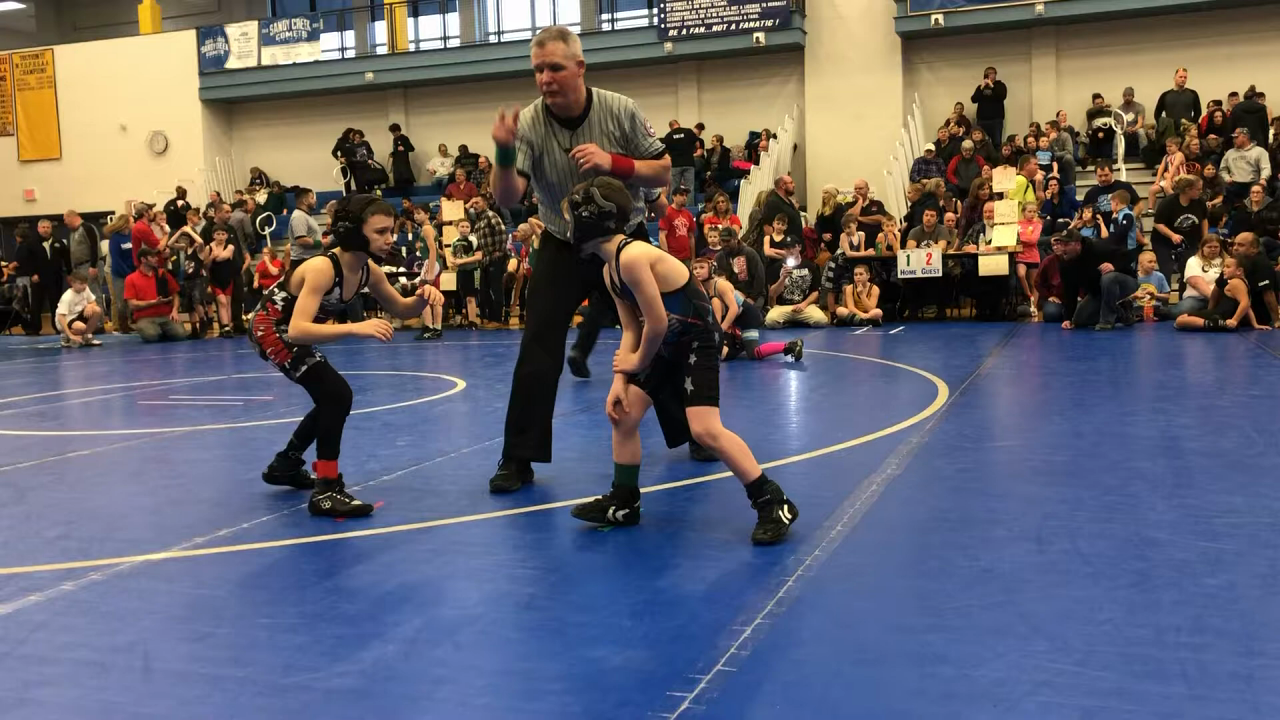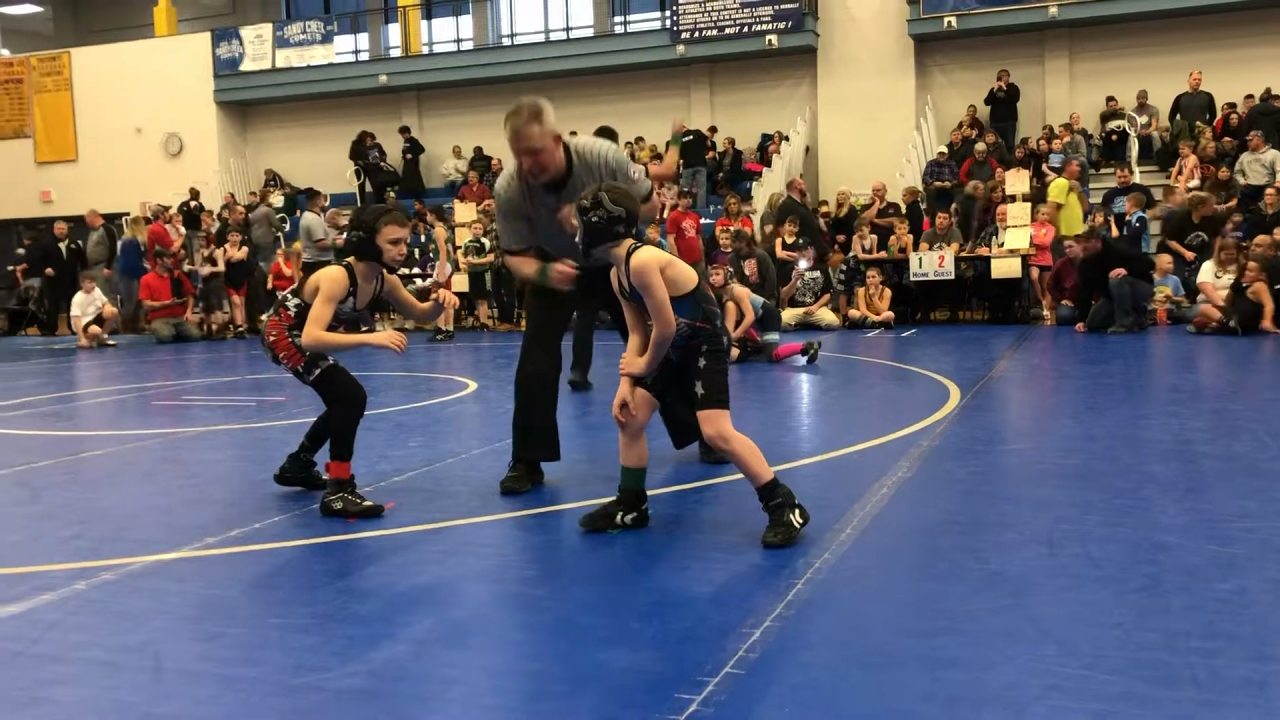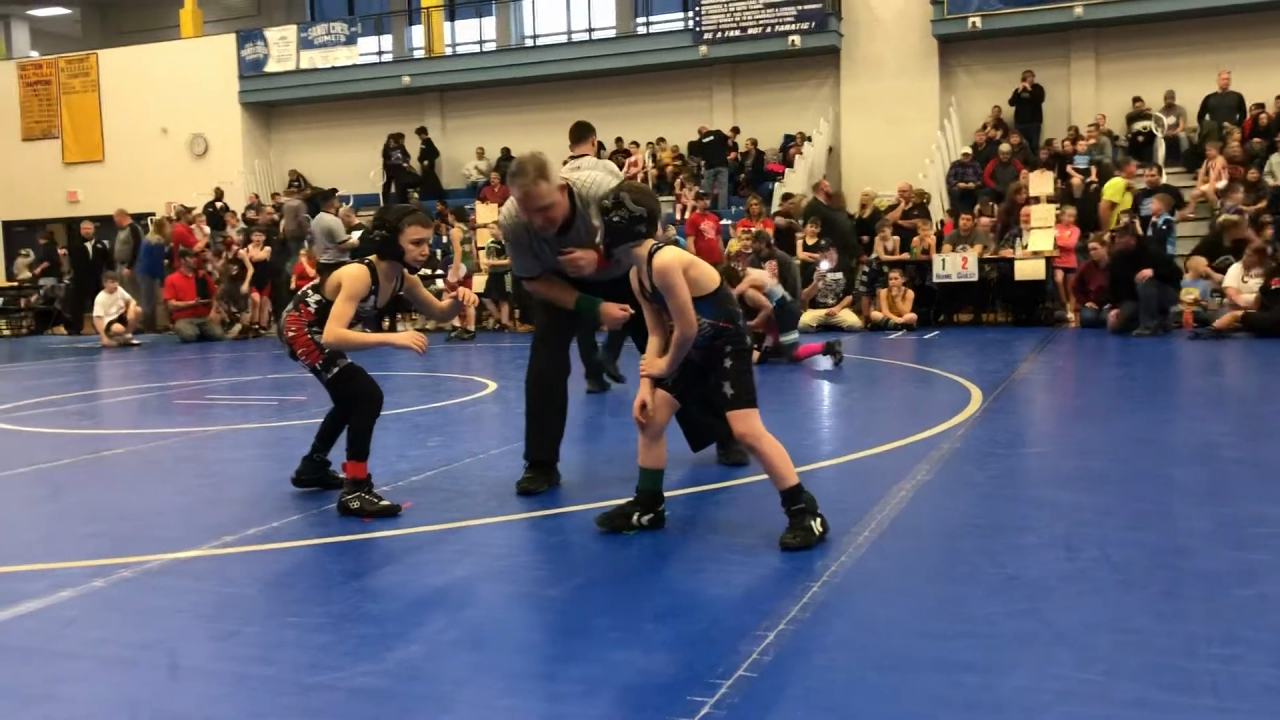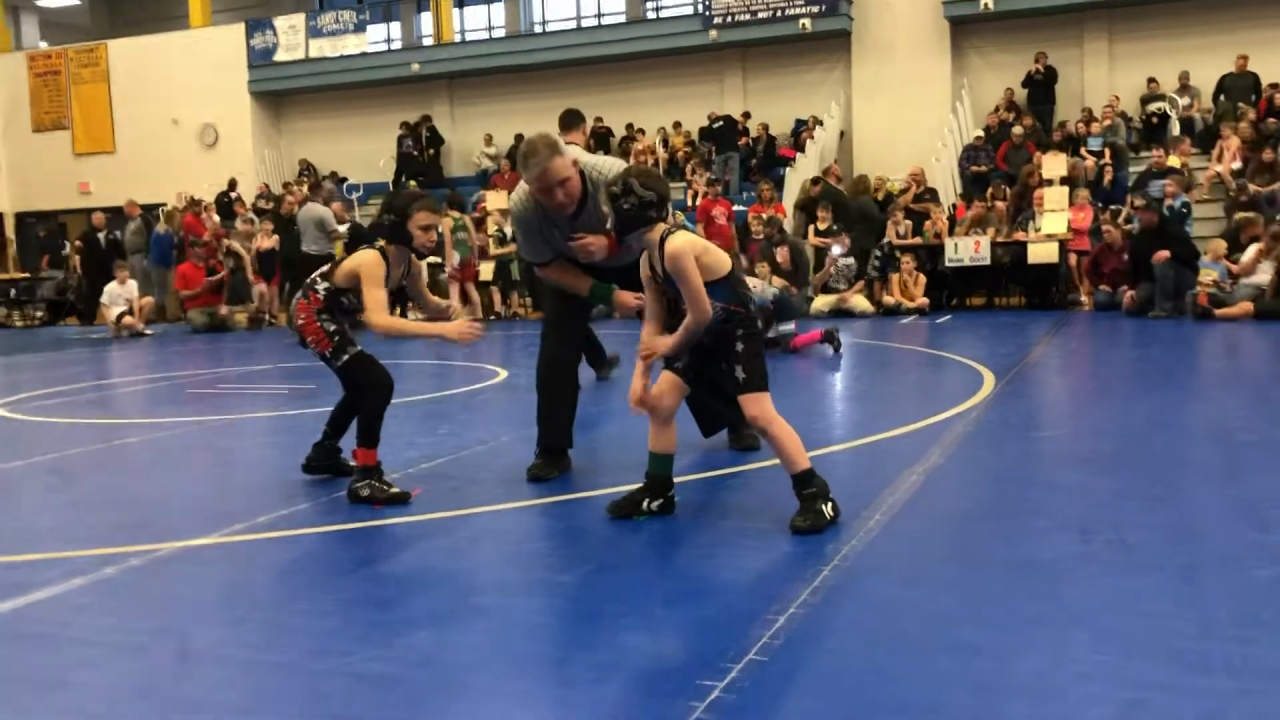
dt=0.4s
person 1, frame 1
left shoulder: (620, 110)
right shoulder: (527, 124)
left elbow: (663, 172)
right elbow: (507, 199)
left wrist: (614, 162)
right wrist: (505, 157)
right hip: (563, 248)
right knee: (539, 348)
right ankle: (517, 459)
person 1, frame 2
left shoulder: (602, 157)
right shoulder: (509, 188)
left elbow: (649, 207)
right elbow: (516, 255)
right wrist: (545, 272)
right hip: (555, 266)
right knee: (537, 356)
right ankle: (526, 462)
person 1, frame 3
left shoulder: (603, 192)
right shoulder: (511, 221)
right elbow: (534, 281)
left wrist: (600, 258)
right wrist: (593, 308)
left hip: (628, 274)
right hip: (560, 281)
right knee: (545, 361)
left ankle: (723, 437)
right ankle: (540, 465)
person 1, frame 4
left shoulder: (614, 175)
right shoulder: (521, 207)
right elbow: (546, 267)
left wrist: (611, 244)
right wrist: (607, 295)
left hip: (638, 259)
right hip: (569, 267)
right knee: (557, 347)
left ankle: (734, 421)
right ankle: (552, 451)
person 2, frame 1
left shoulder: (632, 257)
right shoulder: (610, 269)
left elbow: (657, 323)
right elbow: (631, 329)
left wrist: (638, 363)
right wrist: (619, 381)
left hip: (697, 340)
right hip: (666, 345)
left knee: (705, 429)
right knee: (623, 413)
left ankle: (772, 503)
right ankle: (623, 502)
person 2, frame 2
left shoulder: (641, 261)
right shoulder: (617, 273)
left elbow: (665, 327)
right elbow: (638, 333)
left wrist: (644, 365)
right wrist: (625, 383)
left hip: (705, 343)
right hip: (673, 349)
left knee: (716, 431)
right knee: (629, 414)
left ankle: (783, 506)
right ankle: (631, 505)
person 2, frame 3
left shoulder: (665, 262)
right shoulder: (637, 274)
left elbow: (687, 329)
right elbow: (658, 334)
left wrist: (666, 367)
right wrist: (646, 386)
left hip: (727, 343)
right hip: (692, 349)
left knee: (747, 430)
right knee: (649, 417)
left ankle: (805, 512)
right ankle: (648, 506)
person 2, frame 4
left shoulder: (676, 247)
right shoulder: (647, 260)
left elbow: (701, 313)
right elbow: (654, 321)
left wrist: (672, 344)
right wrist: (640, 375)
left hip: (738, 329)
right hip: (702, 333)
left knee: (757, 414)
right knee: (660, 401)
left ankle: (814, 496)
right ankle: (656, 492)
person 3, frame 1
left shoulder: (369, 270)
right shoulder: (322, 268)
left elbow: (401, 309)
right elbow: (298, 330)
left wrist: (422, 297)
right wrist: (356, 328)
left hip: (290, 332)
right hip: (271, 328)
left knee: (332, 399)
right knee: (337, 395)
left ankle: (286, 465)
right ankle: (326, 491)
person 3, frame 2
left shoulder: (384, 280)
right shoulder: (338, 278)
left elbow: (420, 314)
right elbow: (311, 339)
left wrist: (438, 301)
right wrist: (371, 338)
left hip: (302, 334)
right hip: (284, 333)
left knee: (341, 401)
right knee: (351, 397)
left ankle: (297, 466)
right ankle: (338, 491)
person 3, frame 3
left shoulder: (404, 278)
right shoulder: (360, 275)
left elbow: (439, 313)
right elbow: (333, 336)
left wrist: (458, 300)
right wrist: (393, 338)
left hip: (319, 329)
right hip: (301, 327)
left knee: (350, 400)
right knee: (367, 396)
left ankle: (312, 467)
right ankle: (355, 491)
person 3, frame 4
left shoulder: (409, 263)
right shoulder: (372, 261)
left elbow: (425, 302)
right elbow: (378, 322)
left wrist: (449, 309)
right wrist: (443, 330)
left hip: (332, 317)
right hip: (312, 316)
left knee: (360, 387)
right knee: (376, 383)
left ankle: (323, 455)
right ankle: (364, 477)
